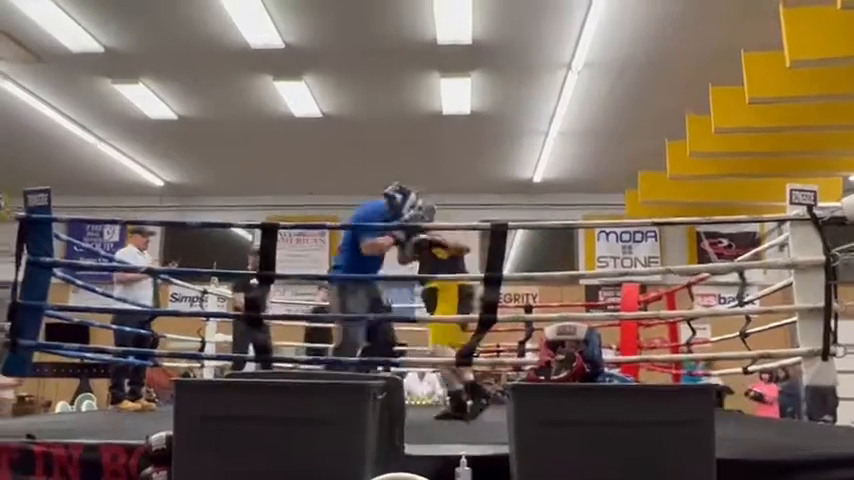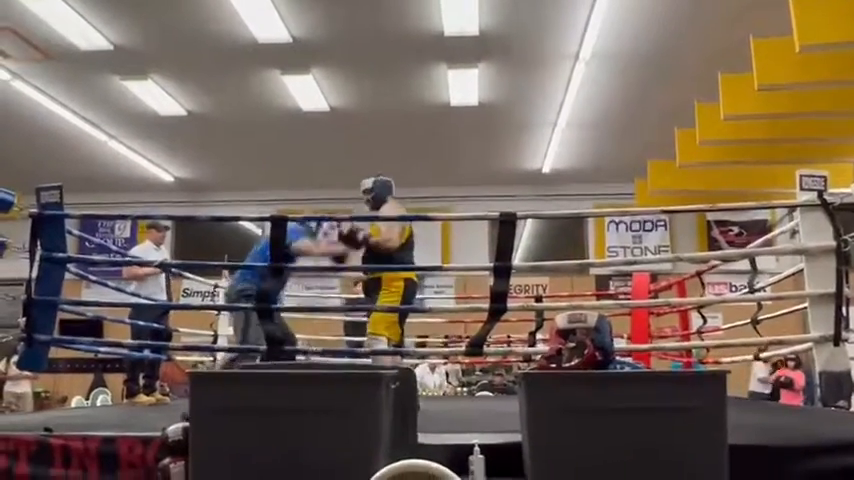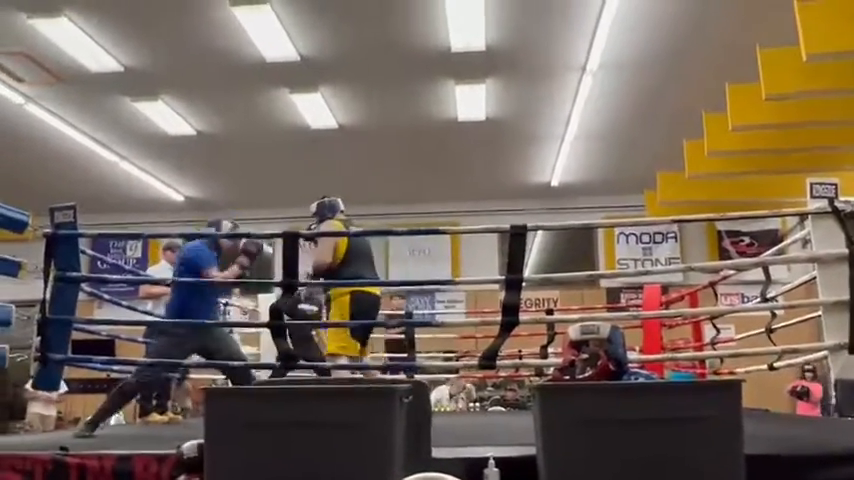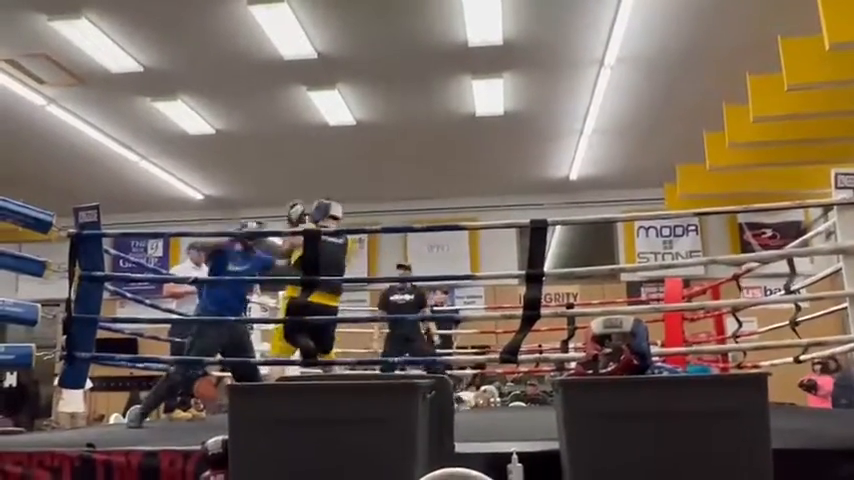
dt=0.7s
person 1, frame 1
left shoulder: (383, 212)
right shoulder: (374, 211)
right elbow: (367, 247)
right wrist: (395, 237)
left hip: (365, 282)
right hip: (348, 282)
left knee: (385, 338)
right knee: (350, 342)
person 1, frame 2
left shoulder: (292, 232)
right shoulder: (295, 231)
right elbow: (304, 247)
right wrist: (340, 249)
left hip: (260, 298)
right hip: (246, 295)
left knee: (285, 345)
right knee: (250, 351)
person 1, frame 3
left shoulder: (210, 252)
right shoulder: (196, 250)
right elbow: (220, 279)
right wrist: (244, 260)
left hip: (207, 327)
right hip: (178, 328)
left knee: (239, 366)
right knee: (144, 377)
right ankle: (92, 422)
person 1, frame 4
left shoulder: (256, 258)
right shoulder: (223, 251)
right elbow: (202, 245)
right wrist: (234, 240)
left hip: (234, 322)
right hip: (209, 320)
left knee: (249, 370)
right knee: (187, 371)
right ankle: (141, 411)
person 2, frame 1
left shoulder: (146, 256)
right shoulder: (123, 254)
right elbow: (119, 277)
right wrist: (145, 273)
left hip: (144, 312)
right hip: (126, 312)
left ankle: (136, 395)
right ankle: (118, 397)
person 2, frame 2
left shoulder: (164, 251)
right shoulder: (139, 250)
right elbow: (127, 273)
right wrist: (153, 270)
left hip: (161, 306)
right hip: (144, 306)
left knee: (158, 348)
left ankle: (150, 389)
right ankle: (133, 391)
person 2, frame 3
right shoulder: (155, 270)
right elbow: (143, 292)
right wrist: (168, 290)
right hip: (158, 324)
left ankle: (162, 407)
right ankle: (146, 410)
person 2, frame 4
left shoulder: (208, 272)
right shoulder: (179, 270)
right elbow: (167, 291)
right wrist: (191, 289)
right hip: (183, 322)
left ankle: (186, 404)
right ankle: (171, 407)
person 3, frame 1
left shoulder: (441, 237)
right shoulder: (423, 247)
left elbow: (464, 248)
right elbow: (404, 259)
left wrist: (438, 241)
right wrist: (403, 243)
left hip: (451, 293)
right hip: (441, 297)
left knee: (441, 349)
right knee: (445, 350)
left ankle: (478, 392)
right ankle: (456, 405)
person 3, frame 2
left shoulder: (390, 210)
right shoulder: (385, 214)
left elbow: (390, 243)
right elbow: (375, 245)
left wrist: (361, 237)
right wrist: (355, 234)
left hip: (394, 283)
right hip: (385, 284)
left knee: (376, 338)
right knee: (386, 341)
person 3, frame 3
left shoulder: (329, 228)
left elbow: (323, 262)
left wrist: (315, 270)
left hip: (349, 296)
right hip: (370, 296)
left knee: (336, 356)
right knee: (355, 357)
person 3, frame 4
right shoulder: (345, 242)
left elbow: (285, 249)
left hip: (301, 303)
right hip: (328, 306)
left knee: (279, 357)
right knee: (327, 359)
